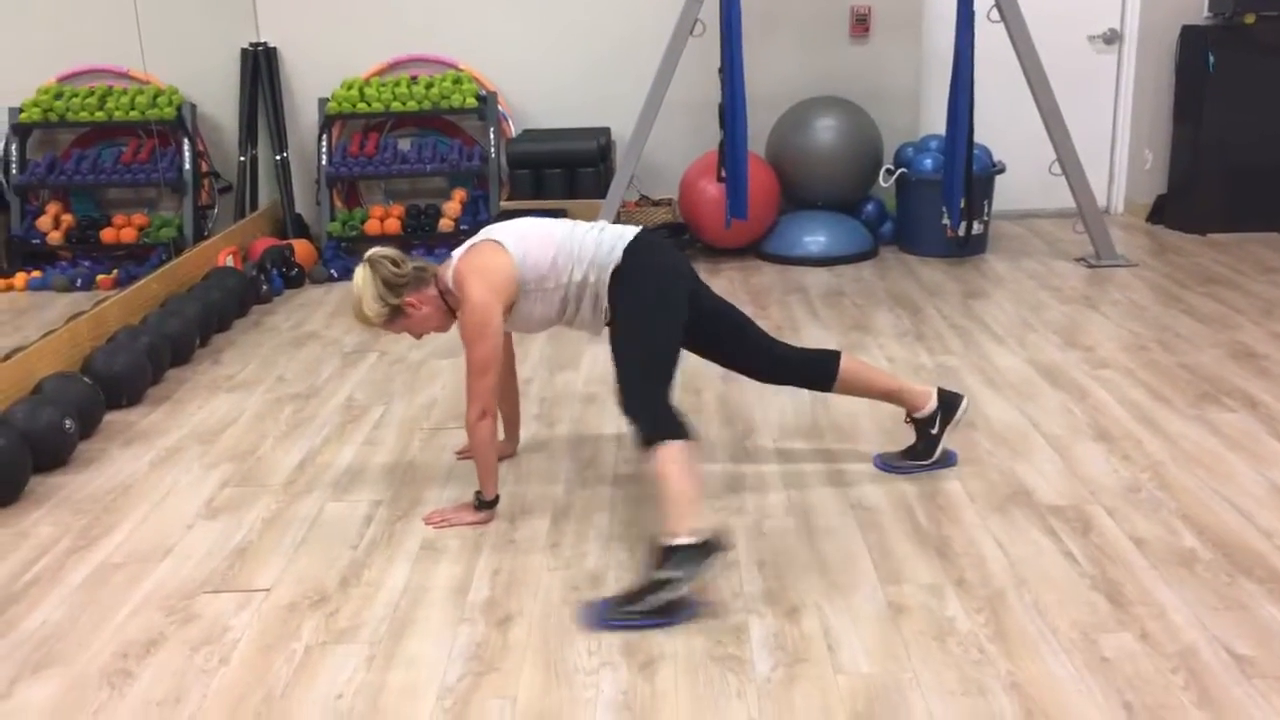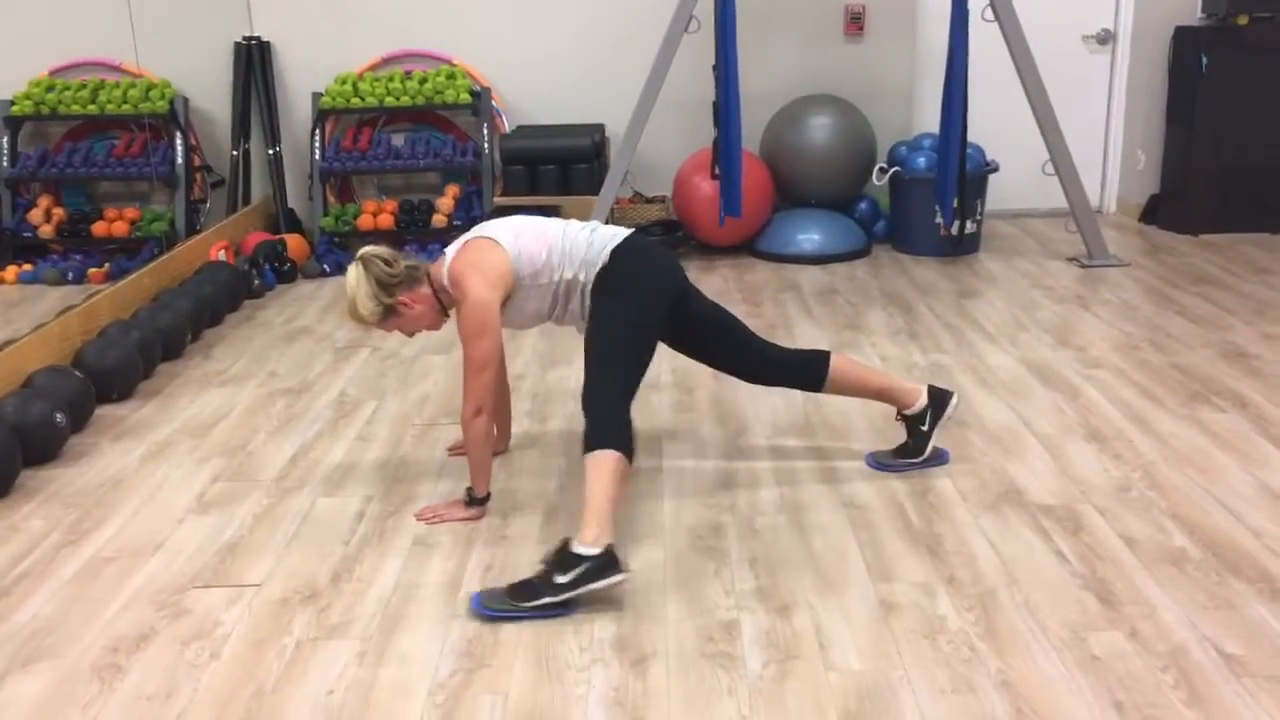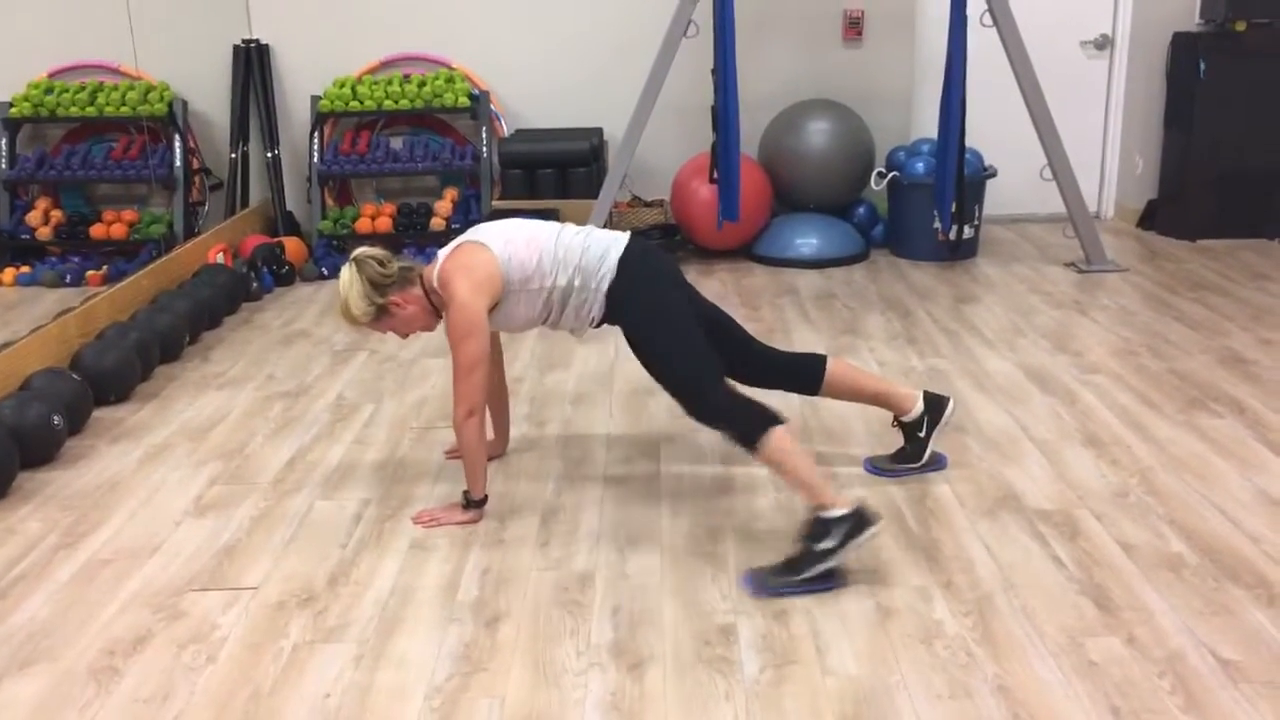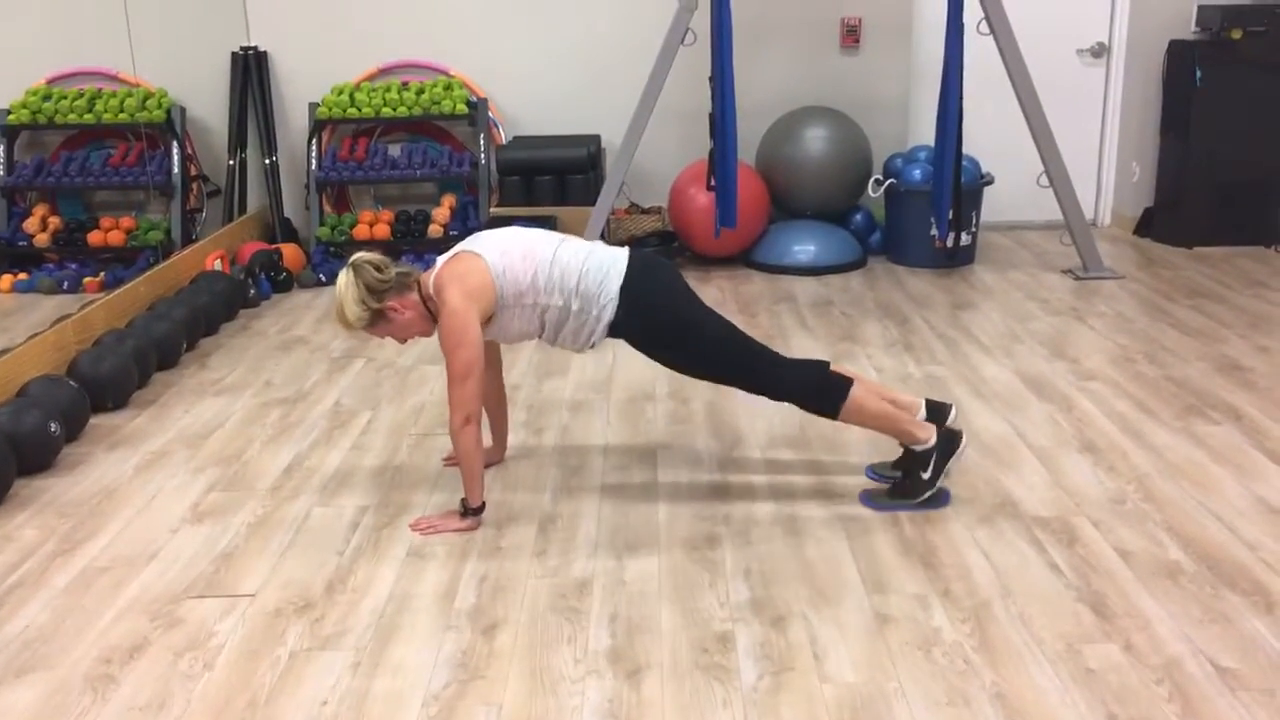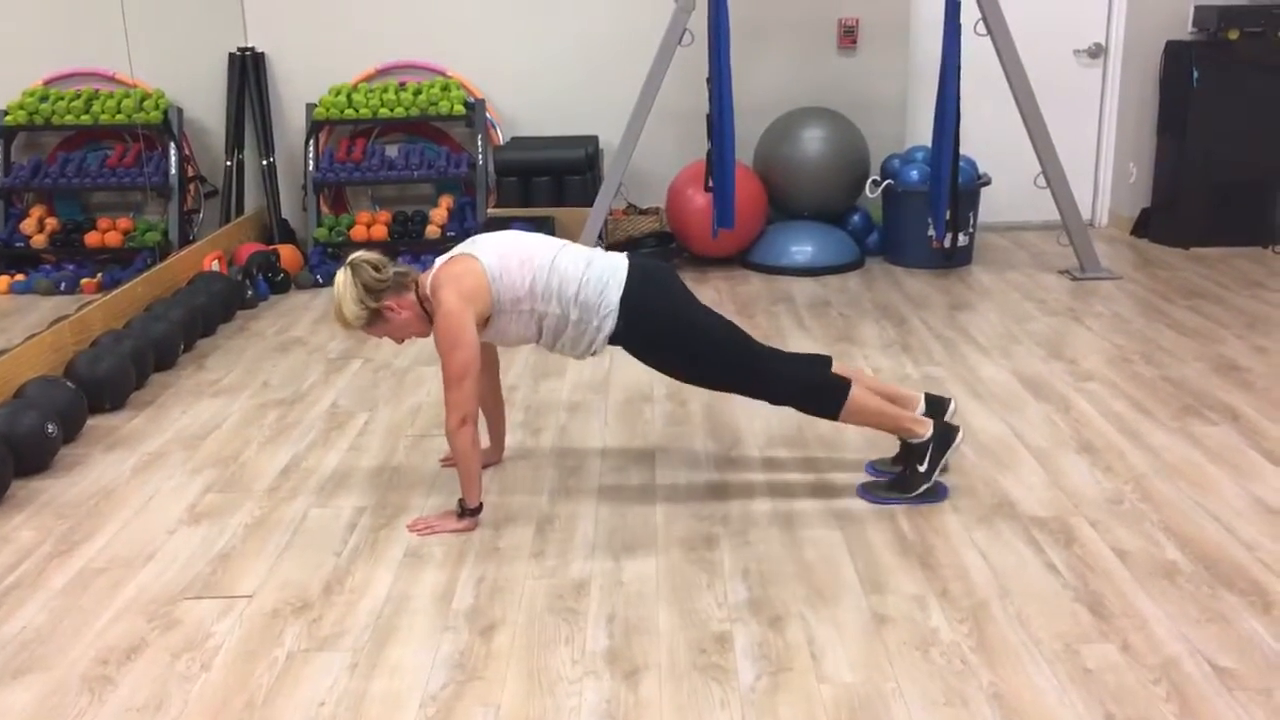
dt=0.3s
person 1, frame 1
left shoulder: (474, 287)
right shoulder: (465, 274)
left elbow: (480, 406)
right elbow: (502, 366)
left wrist: (484, 499)
right wrist: (509, 440)
left hip: (639, 271)
right hip: (644, 270)
left knee: (644, 405)
right knee: (773, 361)
left ankle: (686, 542)
right ankle: (927, 402)
person 1, frame 2
left shoulder: (470, 283)
right shoulder: (454, 270)
left elbow: (477, 399)
right elbow: (494, 372)
left wrist: (475, 497)
right wrist: (499, 438)
left hip: (627, 271)
right hip: (634, 272)
left knee: (605, 405)
right knee: (764, 363)
left ankle: (588, 553)
right ankle: (918, 399)
person 1, frame 3
left shoulder: (458, 287)
right shoulder: (452, 272)
left elbow: (468, 405)
right elbow: (492, 366)
left wrist: (473, 501)
right wrist: (499, 441)
left hip: (629, 278)
right hip: (629, 275)
left knee: (707, 396)
right knee: (761, 365)
left ankle: (834, 513)
right ankle: (913, 406)
person 1, frame 4
left shoulder: (452, 296)
right shoulder: (456, 278)
left elbow: (462, 413)
right elbow: (490, 372)
left wrist: (470, 509)
right wrist: (498, 447)
left hip: (632, 298)
right hip: (632, 285)
left knee: (766, 375)
right knee: (765, 368)
left ankle: (926, 439)
right ankle: (917, 408)
person 1, frame 5
left shoulder: (449, 298)
right shoulder: (455, 278)
left elbow: (459, 415)
right elbow: (487, 374)
left wrist: (468, 509)
right wrist: (495, 447)
left hip: (631, 307)
right hip: (631, 287)
left knee: (765, 378)
right knee: (763, 365)
left ankle: (921, 432)
right ankle: (916, 402)
